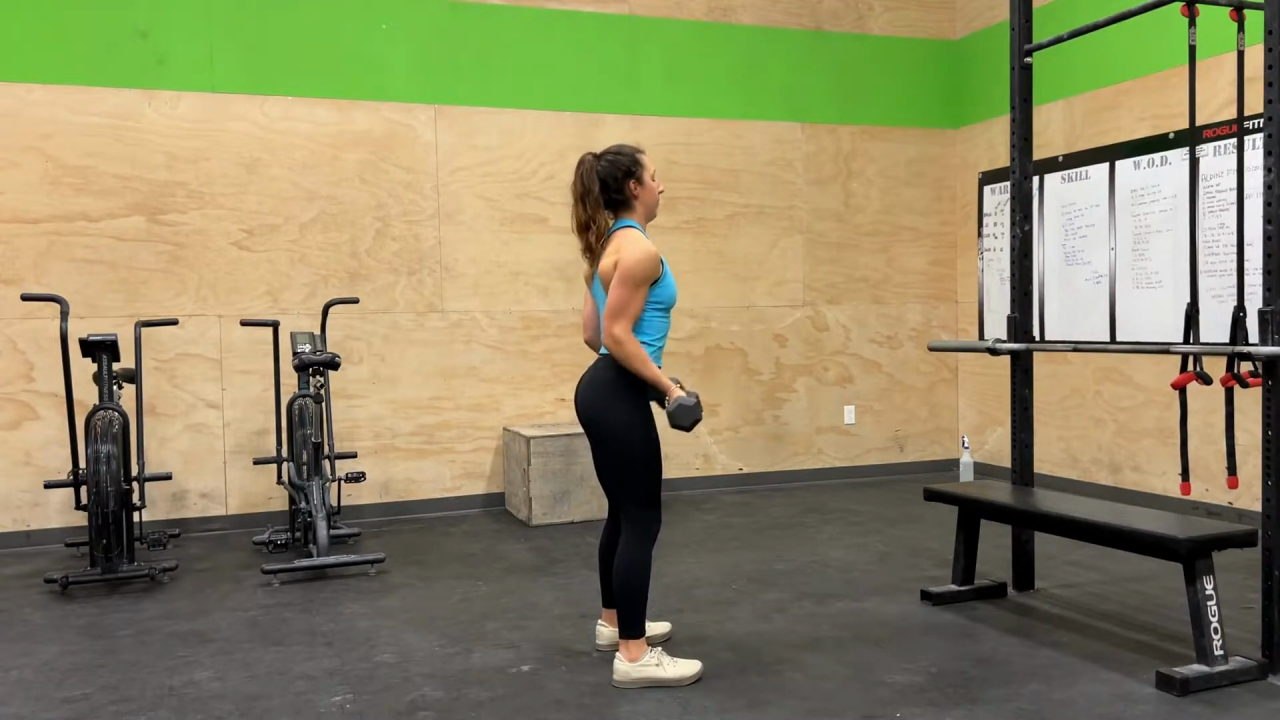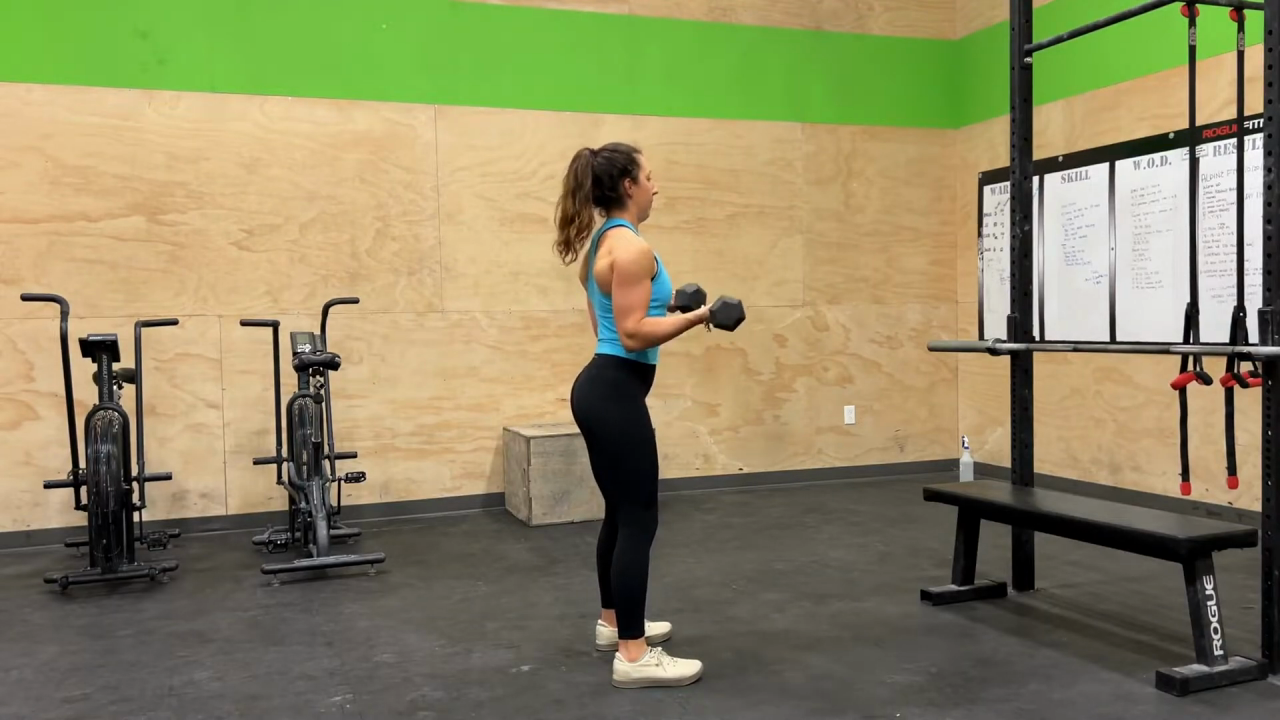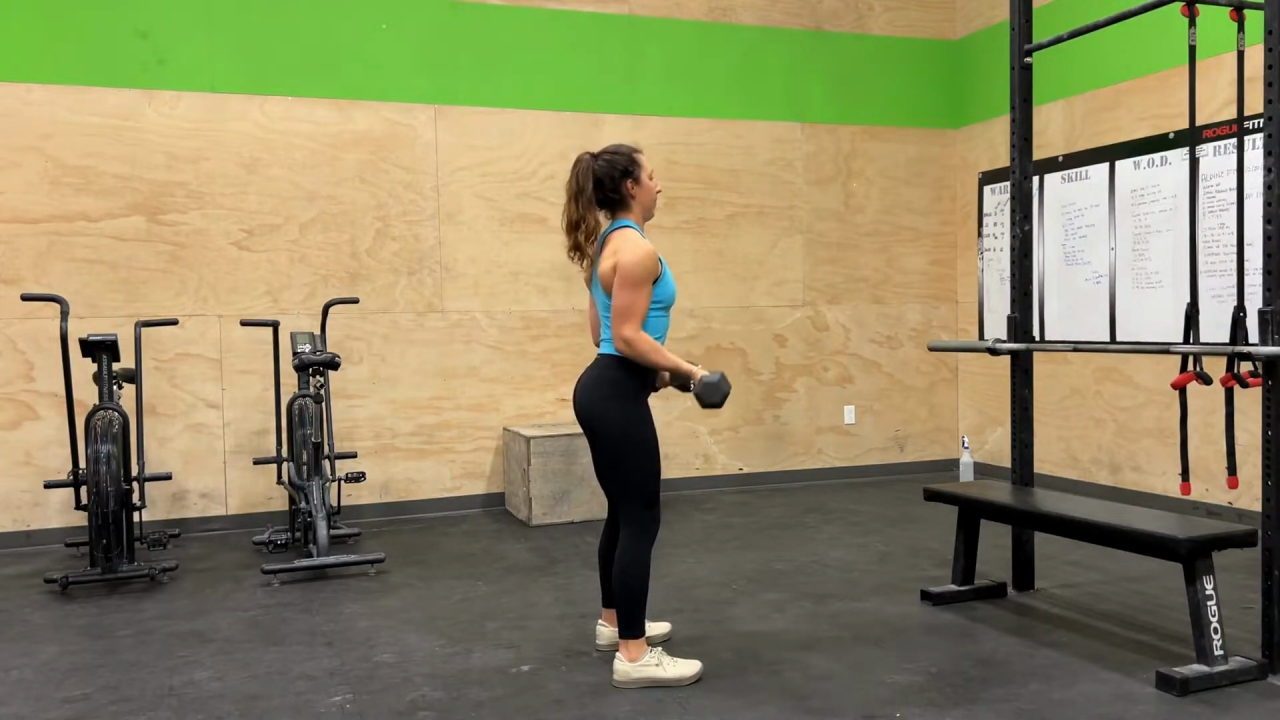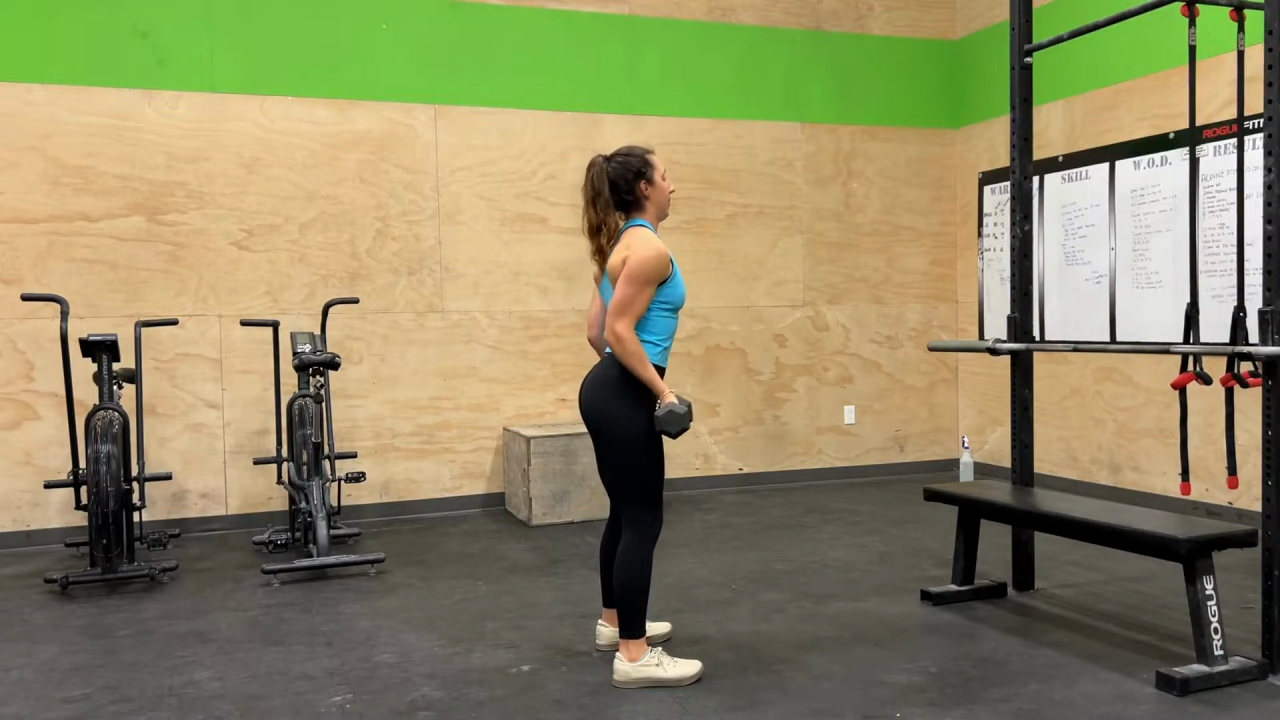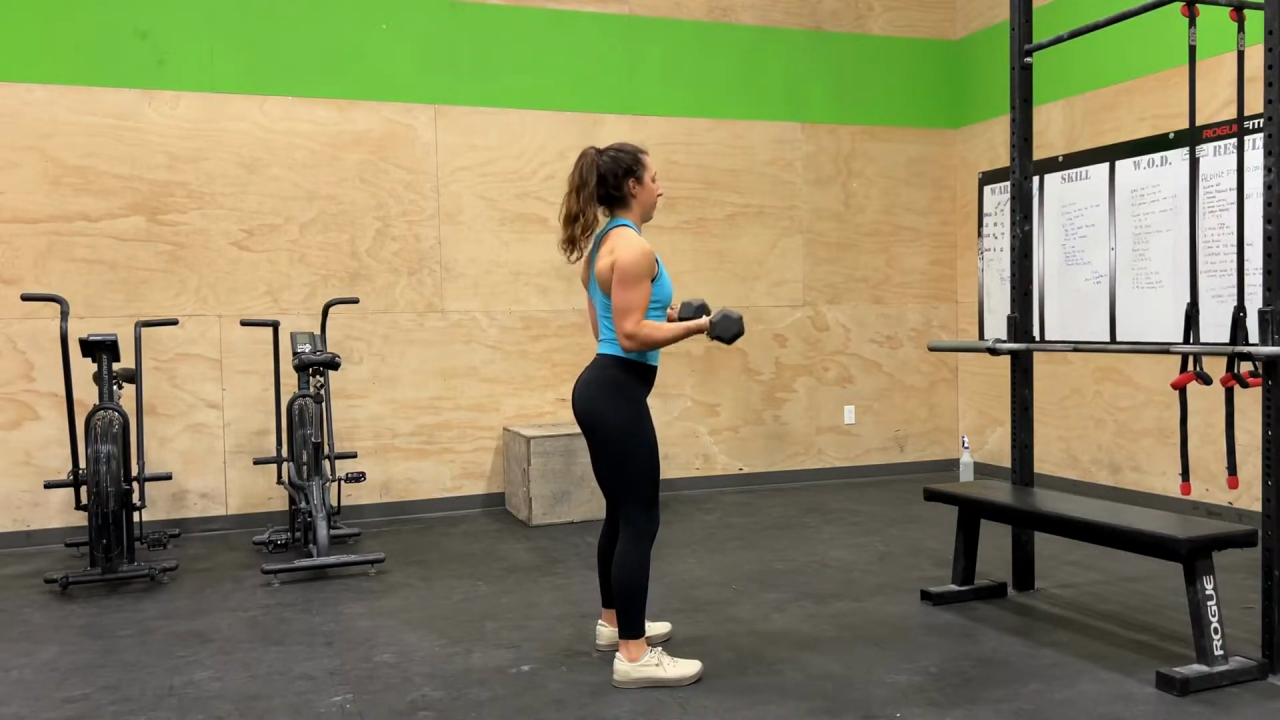
dt=0.4s
person 1, frame 1
left shoulder: (610, 245)
right shoulder: (638, 249)
right elbow: (618, 337)
right wrist: (667, 386)
left hip: (600, 389)
right hip: (618, 397)
left knee: (623, 513)
right knee: (641, 521)
left ankle: (613, 622)
right ankle: (634, 655)
person 1, frame 2
left shoulder: (602, 243)
right shoulder: (631, 247)
right elbow: (633, 334)
left wrist: (669, 313)
right wrist: (698, 317)
left hip: (599, 387)
right hip: (617, 393)
left knee: (621, 513)
right knee: (638, 520)
left ankle: (614, 622)
right ankle: (634, 656)
person 1, frame 3
left shoulder: (608, 244)
right shoulder: (636, 248)
right elbow: (627, 337)
left wrist: (662, 364)
right wrist: (687, 369)
left hip: (600, 388)
right hip: (618, 396)
left knee: (622, 514)
right knee: (641, 521)
left ankle: (614, 622)
right ankle: (633, 655)
person 1, frame 4
left shoulder: (620, 245)
right shoulder: (648, 247)
right elbow: (620, 332)
right wrist: (660, 390)
left hip: (605, 389)
right hip: (623, 397)
left knee: (624, 513)
right knee: (642, 521)
left ankle: (613, 622)
right ankle: (633, 656)
person 1, frame 5
left shoulder: (603, 243)
right shoulder: (631, 246)
right elbow: (632, 334)
left wrist: (667, 315)
right wrist: (695, 326)
left hip: (600, 387)
right hip: (617, 393)
left knee: (622, 513)
right knee: (639, 521)
left ankle: (614, 622)
right ankle: (635, 656)
